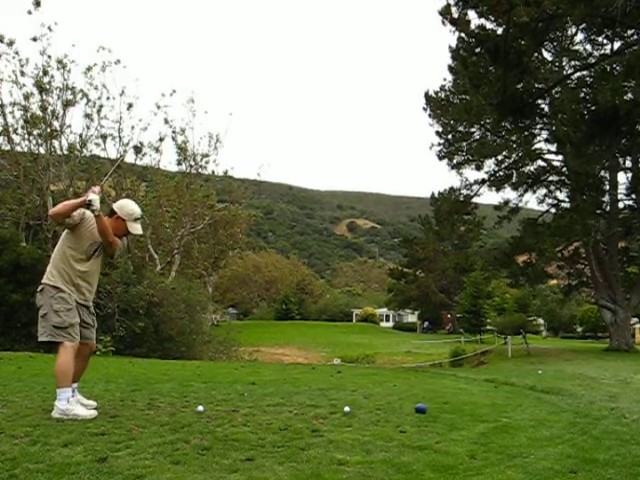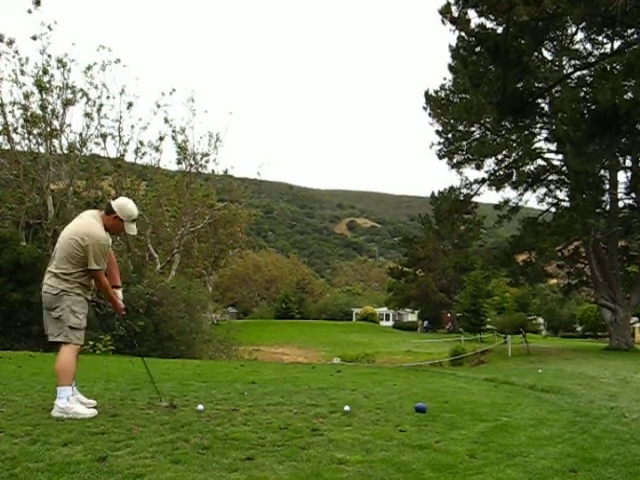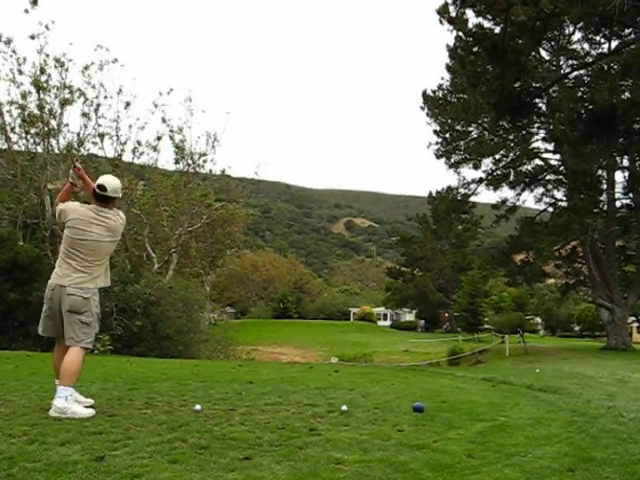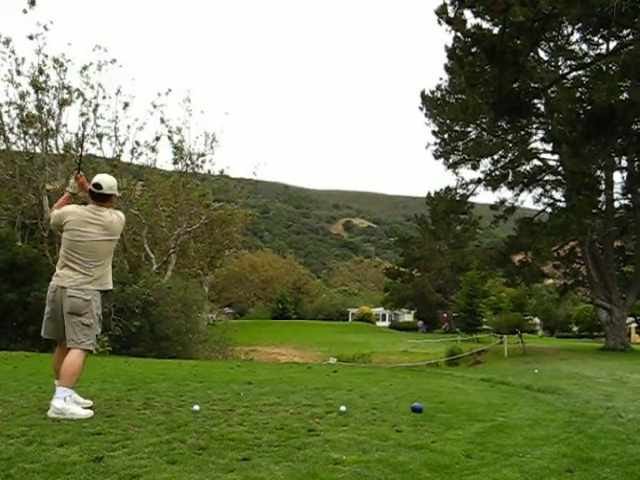
dt=0.4s
person 1, frame 1
left shoulder: (117, 239)
right shoulder: (82, 217)
left elbow: (109, 241)
right elbow: (54, 214)
left wrist: (97, 212)
right wrist: (83, 201)
left hip: (82, 297)
right hip: (58, 290)
left knee: (87, 345)
right knee: (69, 344)
left ankle: (70, 394)
right ankle: (63, 404)
person 1, frame 2
left shoulder: (91, 214)
right shoulder: (98, 237)
left elbow: (109, 256)
right elbow: (98, 278)
left wrist: (117, 287)
right wrist: (114, 300)
left hip: (56, 288)
right hip: (65, 293)
left knee: (69, 343)
right knee: (70, 343)
left ankle: (68, 393)
right ankle: (64, 403)
person 1, frame 3
left shoulder: (74, 211)
right shoulder: (118, 220)
left elbow: (58, 206)
right elbow: (107, 206)
left wrist: (72, 182)
right wrist: (84, 177)
left hip: (57, 286)
right hip: (82, 292)
left knee: (62, 341)
right knee: (78, 345)
left ankle: (65, 392)
right ankle: (62, 402)
person 1, frame 4
left shoulder: (71, 213)
right shoulder: (117, 220)
left elbow: (52, 216)
left wrist: (71, 191)
right wrist: (86, 186)
left hip: (59, 287)
right hip: (84, 292)
left knee: (64, 343)
right knee: (80, 346)
left ankle: (64, 394)
right ankle: (60, 403)
